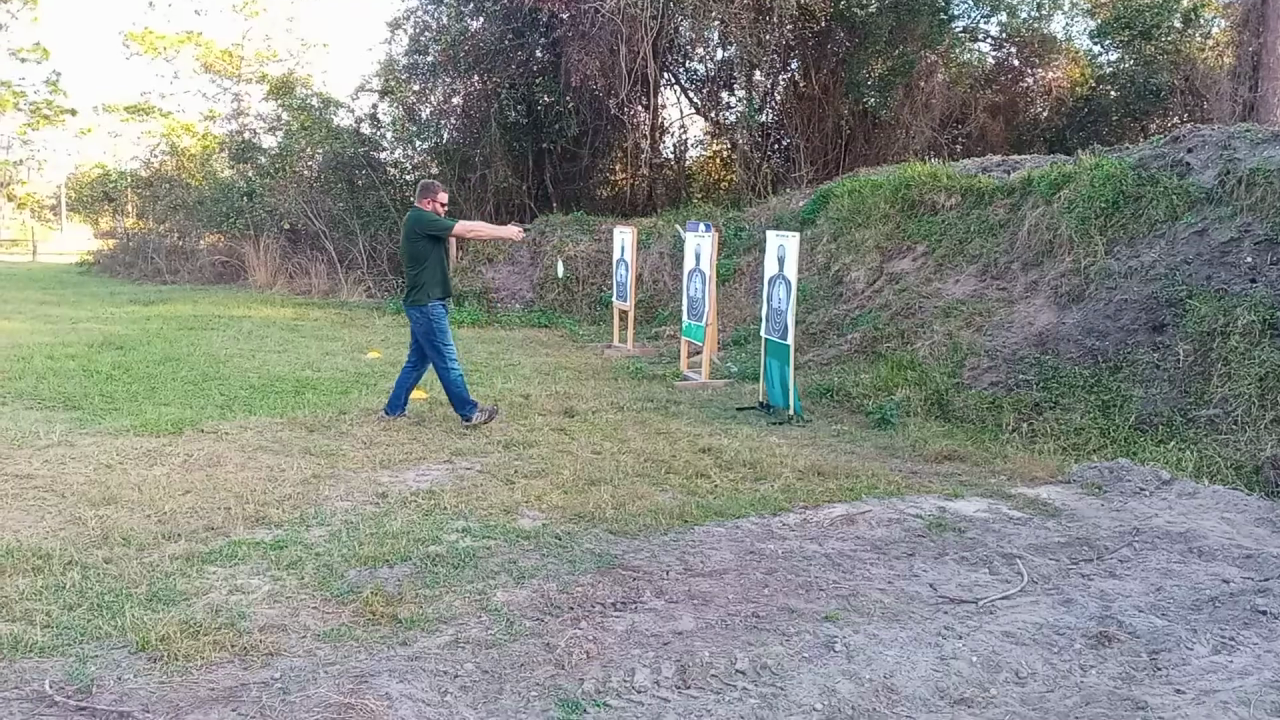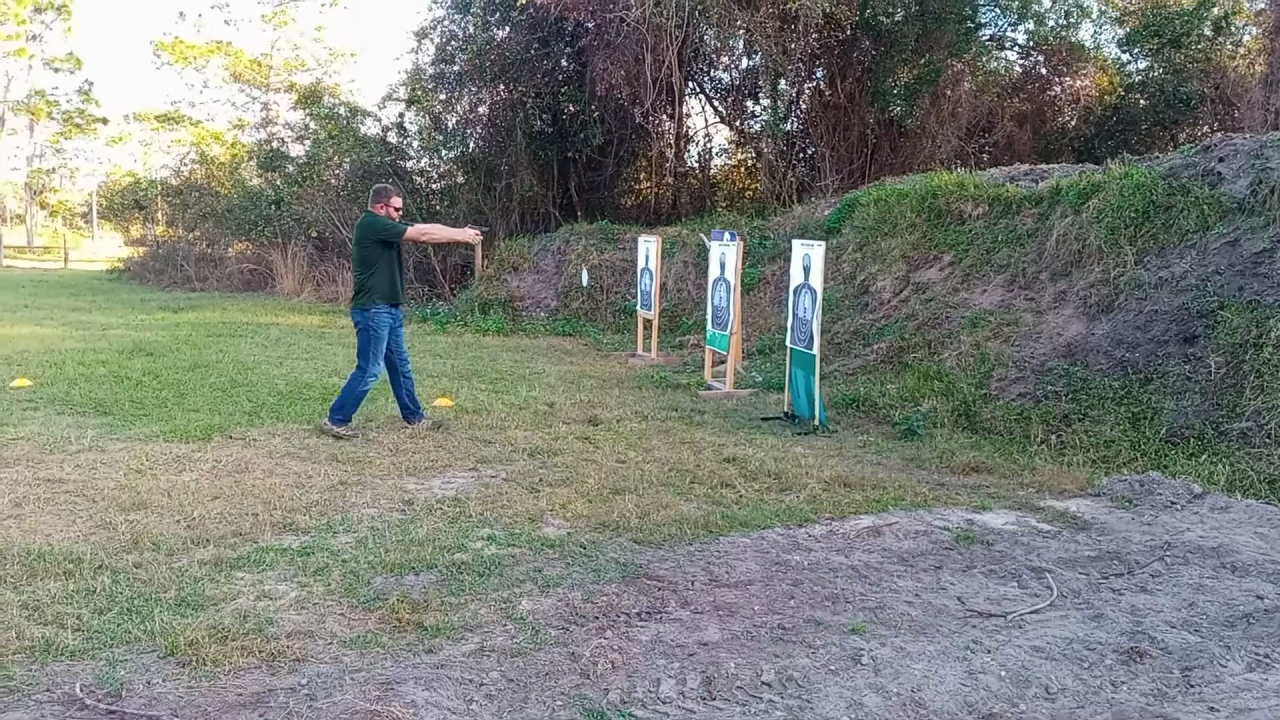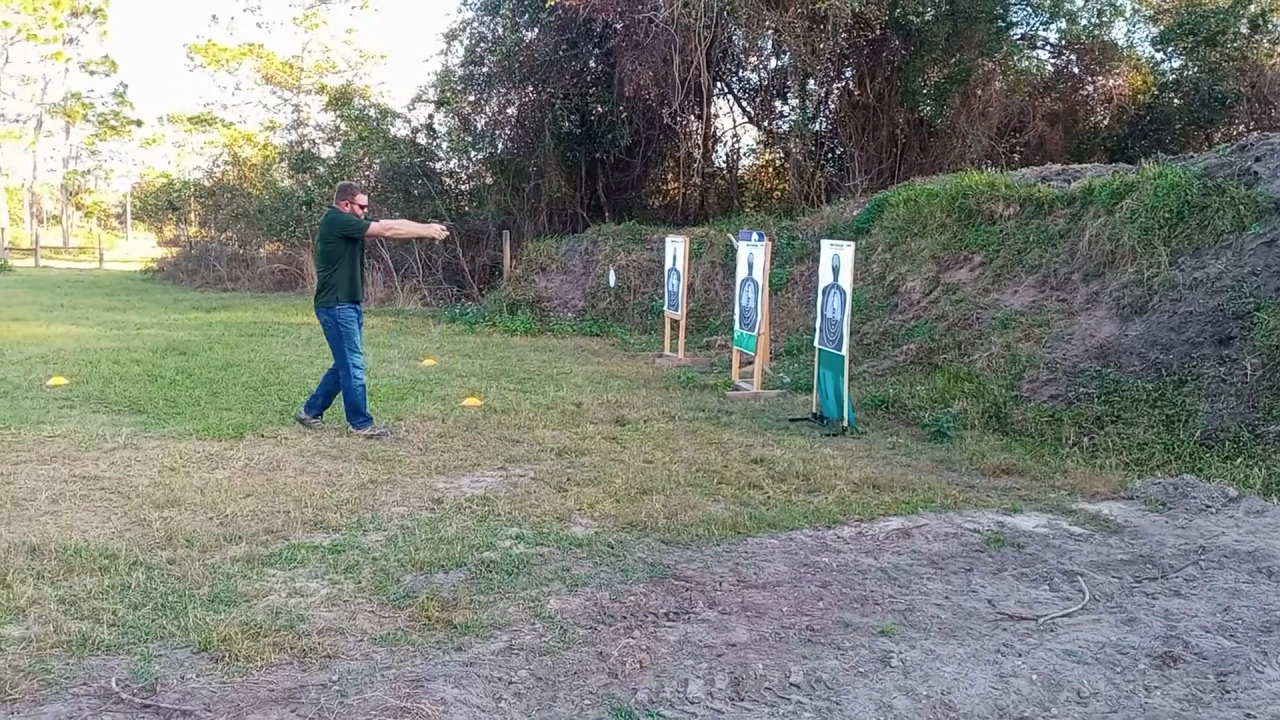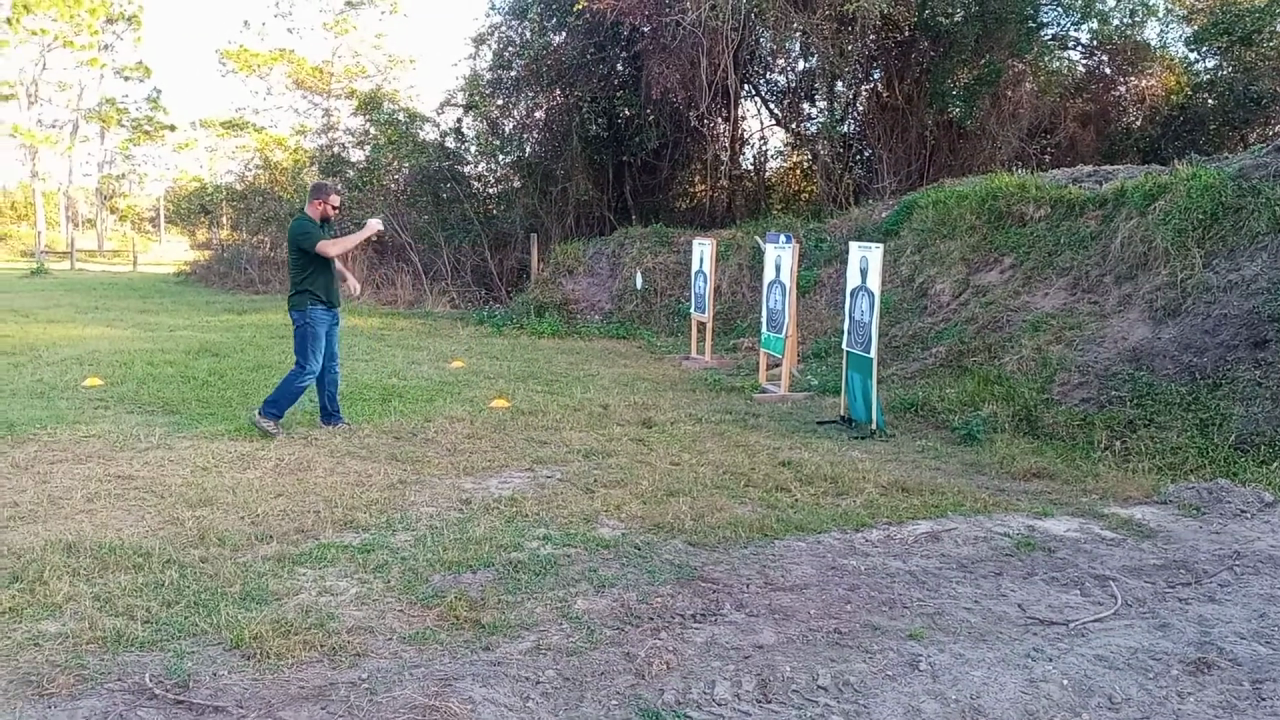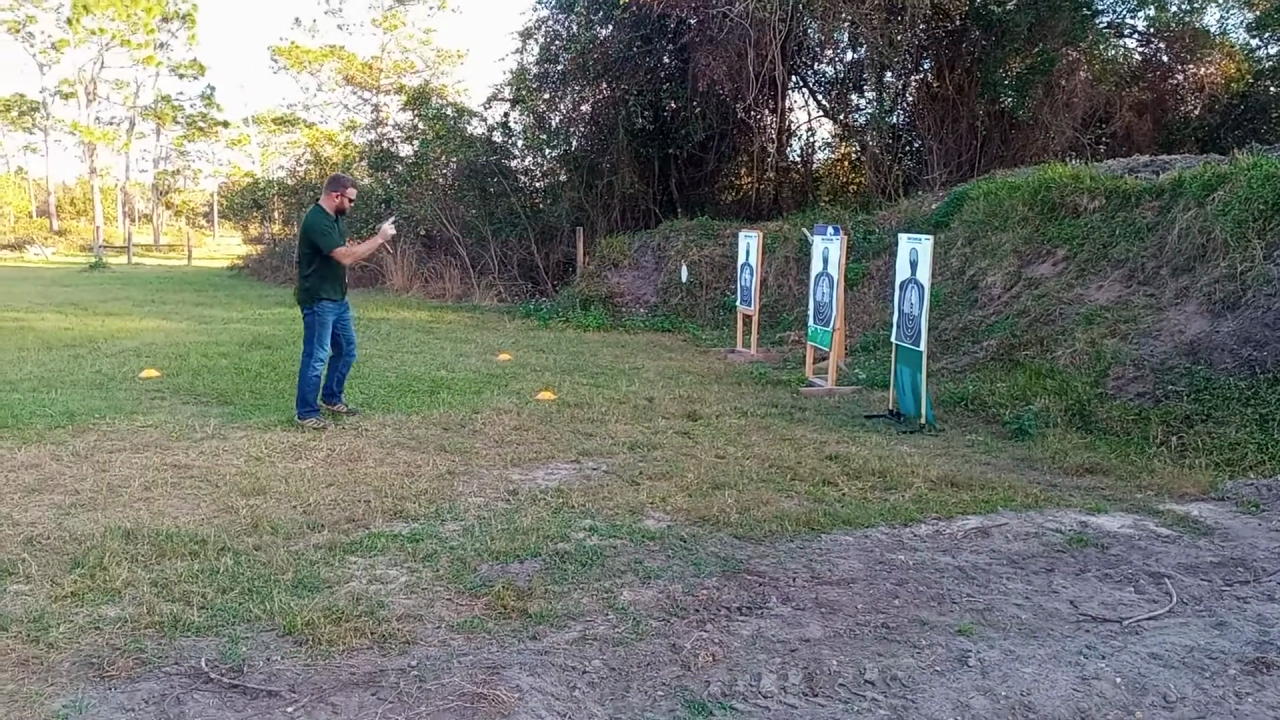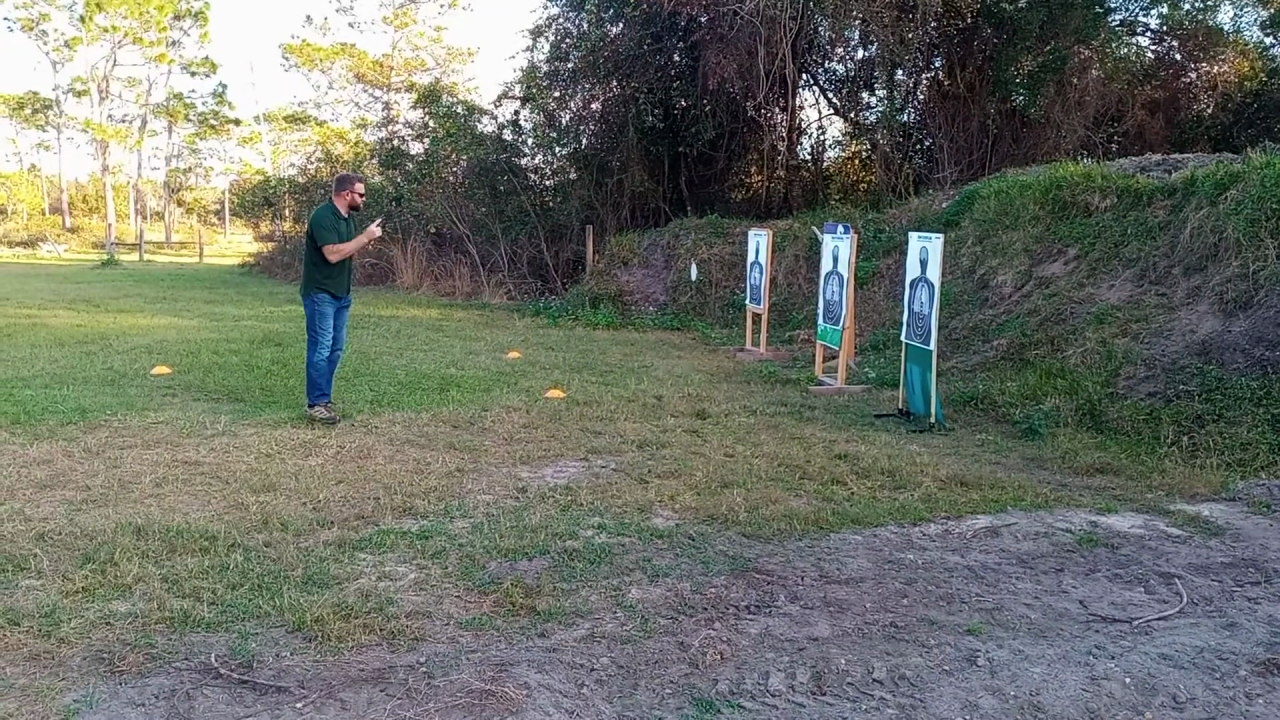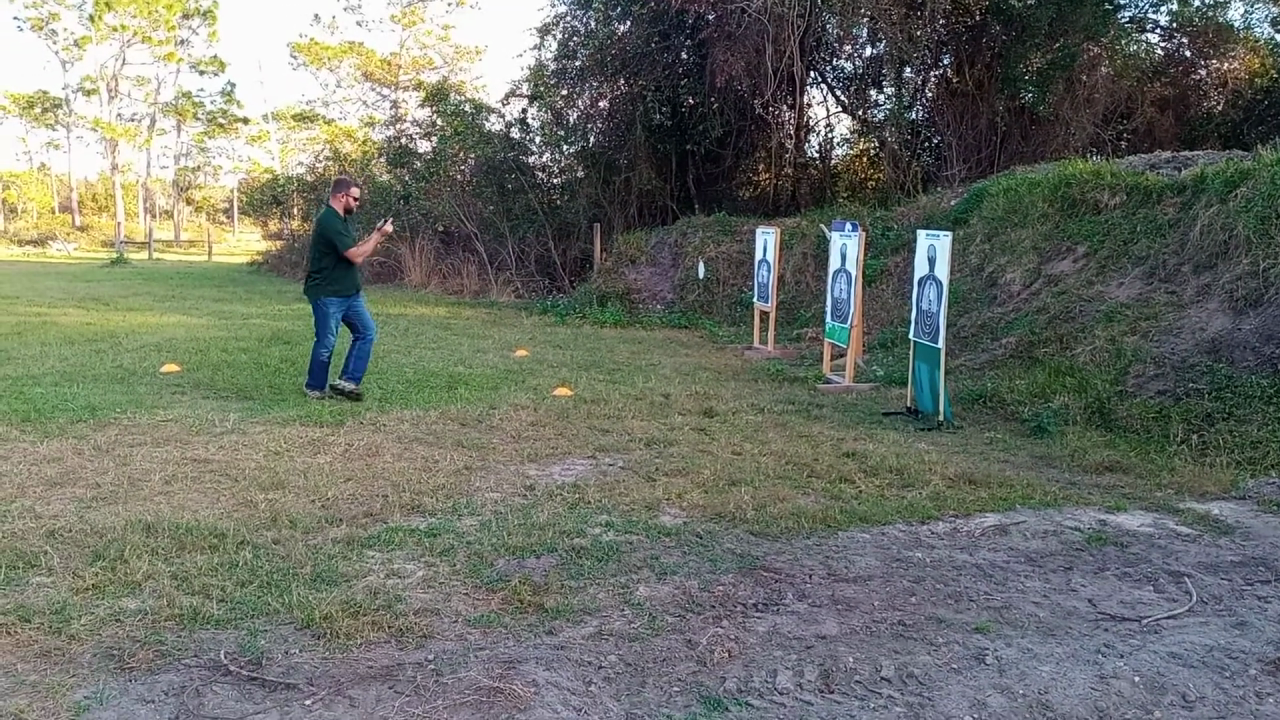
dt=0.5s
person 1, frame 1
left shoulder: (425, 220)
right shoulder: (421, 220)
left elbow: (469, 225)
right elbow: (468, 231)
left wrist: (505, 230)
right wrist: (505, 233)
left hip: (423, 302)
right hip: (427, 303)
left knee: (419, 360)
right knee: (447, 359)
left ankle: (393, 410)
right ankle: (469, 412)
person 1, frame 2
left shoulder: (384, 225)
right shoulder: (372, 225)
left elbow: (424, 228)
right elbow: (421, 235)
left wrist: (460, 232)
right wrist: (460, 236)
left hip: (387, 309)
right hip: (372, 310)
left knee: (400, 365)
right knee: (368, 369)
left ankle: (414, 416)
right ankle: (337, 420)
person 1, frame 3
left shoulder: (348, 223)
right shoulder: (336, 222)
left elbow: (390, 224)
right elbow: (387, 230)
left wrist: (426, 228)
right wrist: (427, 231)
left hip: (348, 305)
right hip: (336, 307)
left knee: (347, 363)
right knee: (353, 365)
left ankle: (311, 412)
right ankle: (361, 423)
person 1, frame 4
left shoulder: (322, 225)
right shoulder: (302, 227)
left elbow: (333, 257)
right elbow: (332, 249)
left wrist: (347, 276)
right wrist: (366, 232)
left hip: (327, 307)
right hip: (310, 309)
left knee: (330, 365)
right knee: (308, 367)
left ankle: (331, 418)
right ankle: (267, 414)
person 1, frame 5
left shoulder: (335, 217)
right shoulder: (316, 222)
right elbow: (346, 257)
left wrist: (349, 247)
right wrist: (379, 238)
left hip: (336, 297)
right hip: (318, 300)
left knee: (346, 350)
right knee: (316, 356)
left ankle: (331, 399)
right ankle: (306, 413)
person 1, frame 6
left shoulder: (349, 217)
right shoulder: (322, 216)
right elbow: (333, 254)
left wrist: (364, 241)
right wrist: (365, 237)
left hip: (341, 293)
right hip: (319, 293)
left knee: (335, 347)
right knee: (321, 346)
left ankle: (321, 396)
right ankle: (315, 404)
person 1, frame 7
left shoulder: (341, 219)
right shoulder: (328, 221)
left elbow: (351, 251)
right elbow: (356, 256)
left wrist: (373, 238)
right wrist: (378, 235)
left hip: (349, 292)
right hip: (327, 294)
left knee: (367, 332)
right knee: (326, 343)
left ankle: (347, 380)
right ankle: (314, 386)
